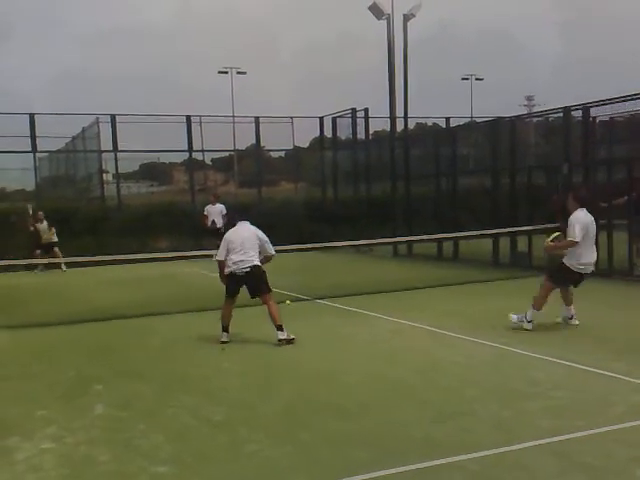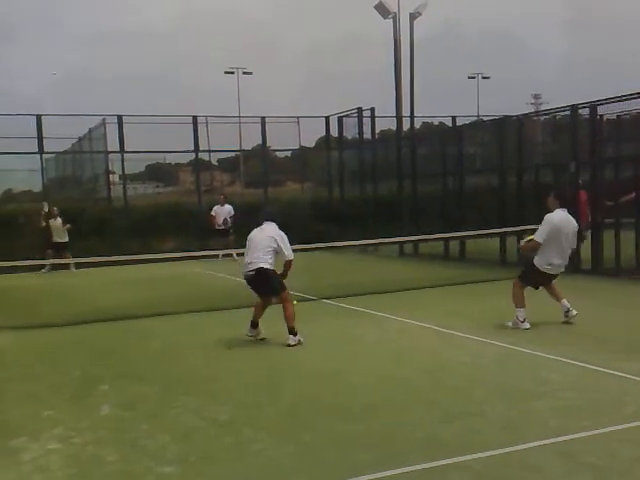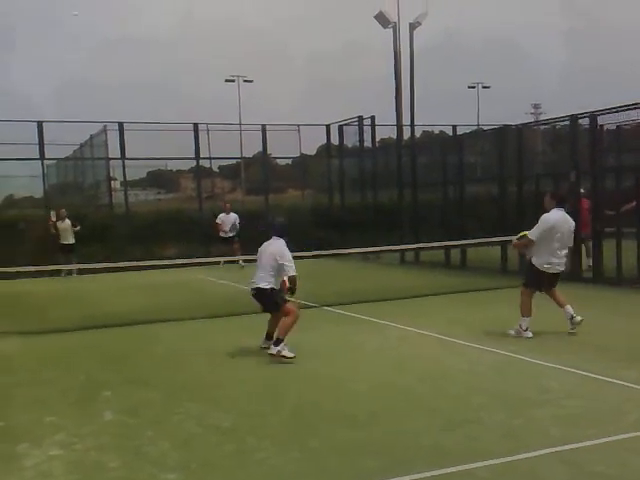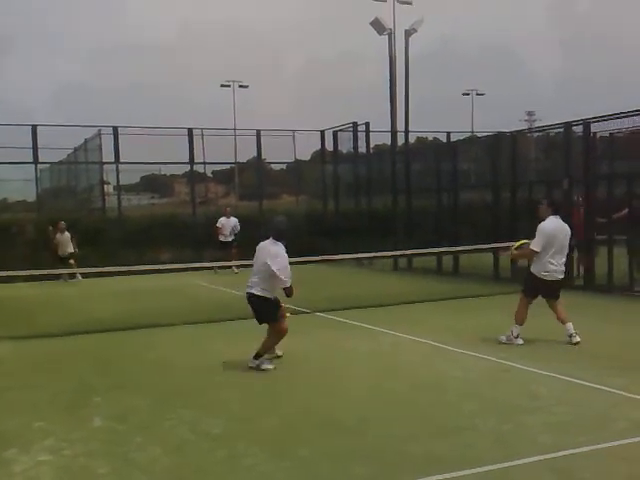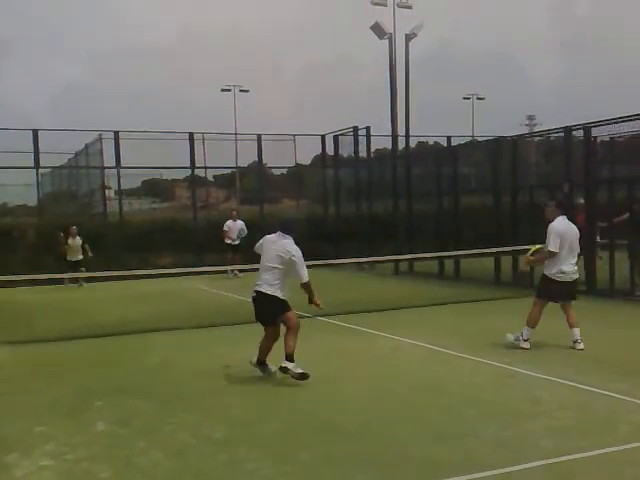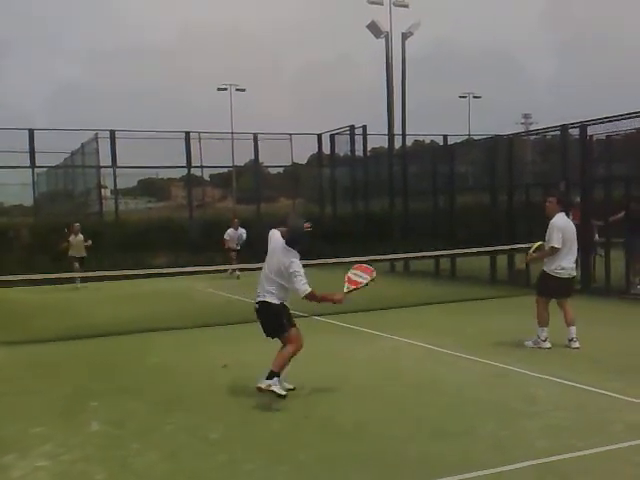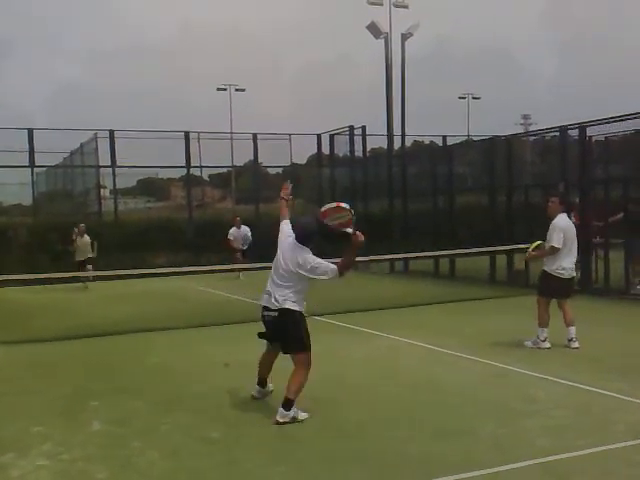
dt=0.2s
person 1, frame 1
left shoulder: (228, 234)
right shoulder: (257, 232)
left elbow: (220, 259)
right elbow: (270, 255)
left wrist: (222, 275)
left hip: (233, 271)
right hip: (252, 268)
left knee: (229, 301)
right knee: (269, 300)
left ankle: (225, 334)
right ankle: (281, 333)
person 1, frame 2
left shoulder: (253, 233)
right shoulder: (278, 234)
right elbow: (289, 259)
right wrist: (283, 274)
left hip: (249, 272)
right hip: (263, 270)
left knee: (266, 299)
right knee: (287, 300)
left ankle: (254, 329)
right ankle: (293, 336)
person 1, frame 3
left shoulder: (264, 247)
right shoulder: (282, 250)
right elbow: (292, 276)
left wrist: (281, 282)
right wrist: (292, 289)
left hip: (257, 288)
right hip: (265, 289)
left knee: (279, 312)
right knee: (293, 312)
left ankle: (268, 341)
right ankle: (276, 346)
person 1, frame 4
left shoulder: (262, 245)
right shoulder: (280, 255)
right elbow: (286, 287)
right wrist: (290, 292)
left hip: (255, 292)
right hip: (260, 296)
left knee: (281, 315)
right knee: (281, 329)
left ankle: (269, 350)
right ankle: (257, 359)
person 1, frame 5
left shoulder: (268, 239)
right shoulder: (293, 250)
left elbow: (257, 249)
right elbow: (304, 280)
right wrist: (312, 297)
left hip: (263, 293)
right hip: (270, 296)
left knee: (293, 325)
right knee: (274, 332)
left ankle: (289, 363)
right ankle: (260, 362)
person 1, frame 6
left shoulder: (276, 243)
right shoulder: (293, 265)
left elbow: (275, 231)
right elbow: (307, 294)
left wrist: (291, 229)
right wrist: (333, 298)
left hip: (264, 303)
right hip: (272, 305)
left knee: (289, 343)
right knee: (295, 343)
left ankle: (274, 380)
right ankle: (270, 380)
person 1, frame 7
left shoulder: (286, 239)
right shoulder: (307, 261)
left elbow: (284, 217)
right elbow: (338, 271)
left wrist: (283, 197)
right wrist: (353, 248)
left hip: (269, 310)
right hip: (288, 313)
left knee: (272, 350)
right knee: (303, 364)
left ankle: (261, 387)
right ankle: (286, 411)
person 2, frame 1
left shoulder: (576, 218)
right shoulder: (589, 218)
left elbow: (573, 241)
left wrist: (553, 246)
right wrist: (560, 248)
left hip: (573, 264)
right hip: (586, 266)
left knee: (545, 287)
right knee: (564, 286)
left ankle: (527, 320)
right ankle: (570, 316)
person 2, frame 2
left shoulder: (550, 218)
right shoulder: (572, 222)
left elbow: (537, 242)
right elbow: (572, 247)
left wrist: (524, 247)
left hip: (542, 264)
right hip: (558, 265)
left knee: (518, 285)
right knee: (548, 284)
left ankle: (521, 320)
right ankle: (568, 311)
person 2, frame 3
left shoulder: (547, 218)
right shoulder: (570, 221)
left elbow: (530, 239)
right elbow: (568, 245)
left wrist: (517, 244)
left hip: (541, 264)
right hip: (558, 265)
left knee: (526, 293)
right knee: (551, 290)
left ankle: (523, 328)
right ankle: (573, 317)
person 2, frame 4
left shoulder: (544, 226)
right shoulder: (566, 228)
left elbow: (535, 250)
left wrist: (517, 254)
left hip: (540, 273)
right hip: (557, 273)
left knee: (524, 301)
right knee: (554, 303)
left ankle: (514, 335)
right ankle: (573, 334)
person 2, frame 5
left shoulder: (554, 226)
right shoulder: (573, 227)
left elbow: (552, 252)
left wrist: (534, 260)
left hip: (554, 275)
right hip: (571, 274)
left knee: (538, 305)
right knee: (567, 307)
left ankle: (524, 338)
right ankle: (577, 340)
person 2, frame 6
left shoulder: (555, 222)
right shoulder: (569, 223)
left elbow: (554, 248)
left wrist: (536, 257)
right wrist: (542, 253)
left hip: (553, 271)
right hip: (568, 271)
left knee: (541, 302)
right knee: (564, 303)
left ankle: (542, 339)
right ankle: (573, 339)
person 2, frame 7
left shoulder: (557, 223)
right shoulder: (568, 223)
left elbow: (554, 248)
left wrist: (536, 255)
right wrist: (542, 252)
left hip: (554, 271)
right hip: (567, 271)
left knee: (542, 303)
right knee: (564, 303)
left ankle: (542, 339)
right ankle: (572, 338)
